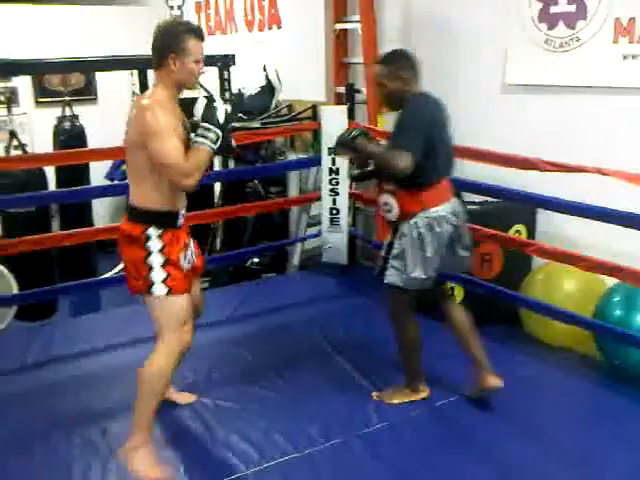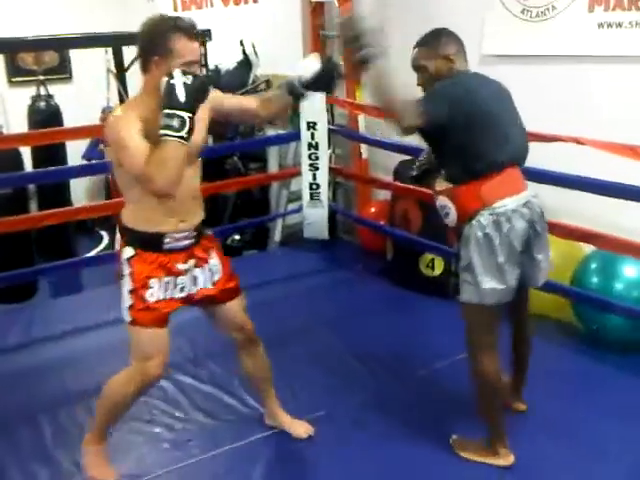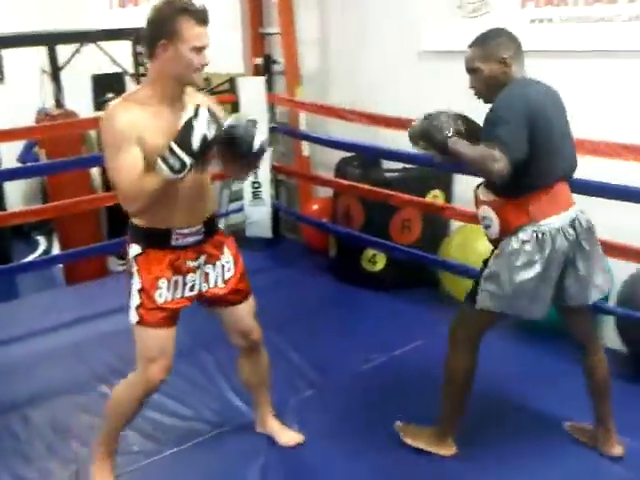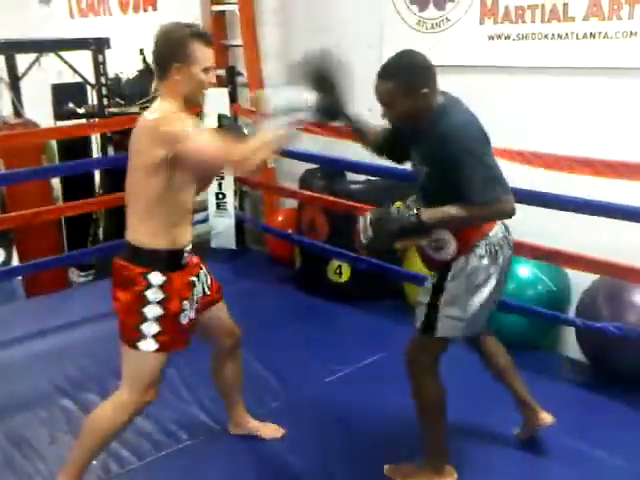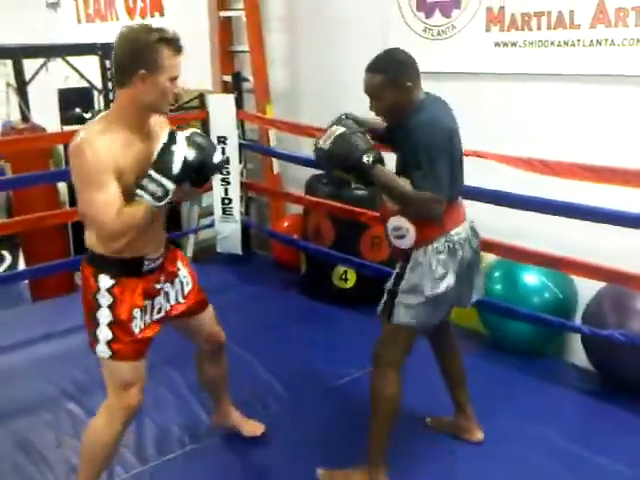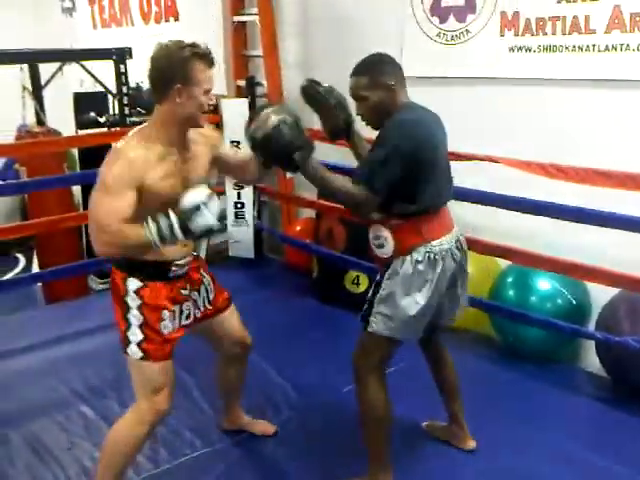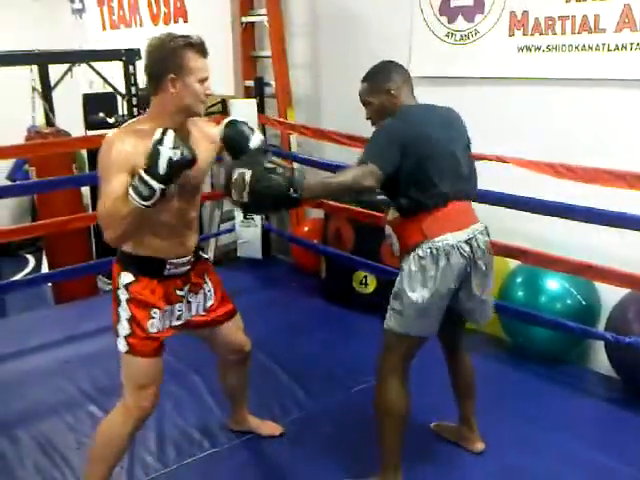
dt=0.7s
person 1, frame 1
left shoulder: (166, 106)
right shoulder: (152, 111)
right elbow: (186, 176)
left wrist: (207, 134)
right wrist: (208, 130)
left hip: (168, 228)
right hip: (151, 233)
left knee: (192, 308)
right knee: (177, 335)
left ankle: (162, 386)
person 1, frame 2
left shoulder: (200, 101)
right shoulder: (123, 122)
left elbow: (259, 109)
right elbow: (163, 182)
left wrist: (300, 83)
right wrist: (177, 114)
left hip: (198, 246)
right hip: (149, 255)
left knee: (244, 332)
right knee: (148, 366)
left ankle: (274, 412)
right ankle: (94, 442)
person 1, frame 3
left shoulder: (200, 104)
right shoulder: (122, 116)
left elbow: (233, 170)
right elbow: (133, 201)
left wrist: (246, 151)
right wrist: (180, 152)
left hip: (209, 243)
right hip: (157, 253)
left knee: (250, 337)
right knee: (153, 371)
left ankle: (266, 417)
person 1, frame 4
left shoulder: (173, 121)
right shoulder: (165, 125)
right elbow: (240, 160)
left wrist: (206, 161)
left hip: (179, 263)
right hip: (152, 274)
left knee: (227, 337)
right knee: (139, 392)
left ankle: (238, 418)
person 1, frame 5
left shoulder: (158, 125)
right shoulder: (92, 146)
left elbow: (180, 190)
right elbow: (115, 235)
left wrist: (196, 170)
right wrist: (162, 178)
left hip: (164, 264)
right hip: (117, 281)
left knee: (212, 340)
right knee: (125, 399)
left ankle: (224, 412)
person 1, frame 6
left shoulder: (198, 135)
right shoulder: (127, 156)
left elbow: (242, 171)
right elbow: (104, 240)
right wrist: (175, 226)
left hip: (189, 272)
right hip: (144, 284)
left knee: (238, 343)
right knee: (153, 405)
left ankle: (232, 416)
person 1, frame 7
left shoulder: (202, 131)
right shoulder: (121, 143)
right elbow: (111, 229)
left wrist: (242, 137)
right wrist: (153, 178)
left hip: (192, 269)
right hip: (143, 279)
left knee: (237, 348)
right knee: (139, 402)
left ankle: (240, 417)
person 2, frame 1
left shoulder: (414, 114)
right shoulder: (430, 105)
left elbow: (402, 164)
left wrist: (363, 146)
right wrist: (375, 154)
left hip: (421, 221)
right hip: (445, 210)
left knee: (401, 305)
right knee: (442, 294)
left ankle: (415, 385)
right ankle: (484, 371)
person 2, frame 2
left shoulder: (452, 93)
right shoulder: (494, 89)
left elbow: (406, 118)
left wrist: (366, 58)
right wrist: (444, 160)
left hip: (489, 221)
right hip: (523, 206)
left knee: (479, 337)
right knee: (515, 310)
left ankle: (496, 444)
right ankle: (515, 394)
person 2, frame 3
left shoulder: (511, 102)
right shoulder: (546, 94)
left elbow: (498, 166)
left wrist: (445, 140)
right wrist: (466, 140)
left hip: (530, 237)
right hip: (570, 222)
left knee: (465, 333)
right knee: (585, 332)
left ankle: (442, 435)
right ankle: (607, 434)
person 2, frame 4
left shoulder: (458, 132)
right shoulder: (425, 115)
left elbow: (501, 204)
right elbow: (390, 148)
left wrist: (421, 220)
right wrist: (341, 116)
left hip: (469, 256)
right hip: (471, 247)
left knee: (421, 356)
right knee: (474, 332)
right ankle: (531, 411)
person 2, frame 5
left shoulder: (428, 126)
right shoulder: (427, 108)
left elbow: (431, 205)
right elbow: (389, 133)
left wrist: (368, 166)
right wrist: (358, 129)
left hip: (433, 252)
right hip: (454, 240)
left knee: (387, 358)
right knee: (437, 327)
right ankle: (465, 420)
person 2, frame 6
left shoulder: (405, 130)
right shoulder: (423, 119)
left elbow: (362, 198)
right elbow: (376, 167)
left wrist: (300, 160)
right wrist: (345, 125)
left hip: (416, 261)
right hip: (443, 247)
left knee: (367, 364)
right knee: (430, 338)
right ankle: (458, 428)
person 2, frame 7
left shoulder: (397, 130)
right shoulder: (449, 117)
left elbow: (365, 175)
left wrist: (292, 189)
left hip: (434, 252)
right hip: (472, 240)
left knee: (392, 364)
right knee: (452, 338)
right ankle: (468, 430)
